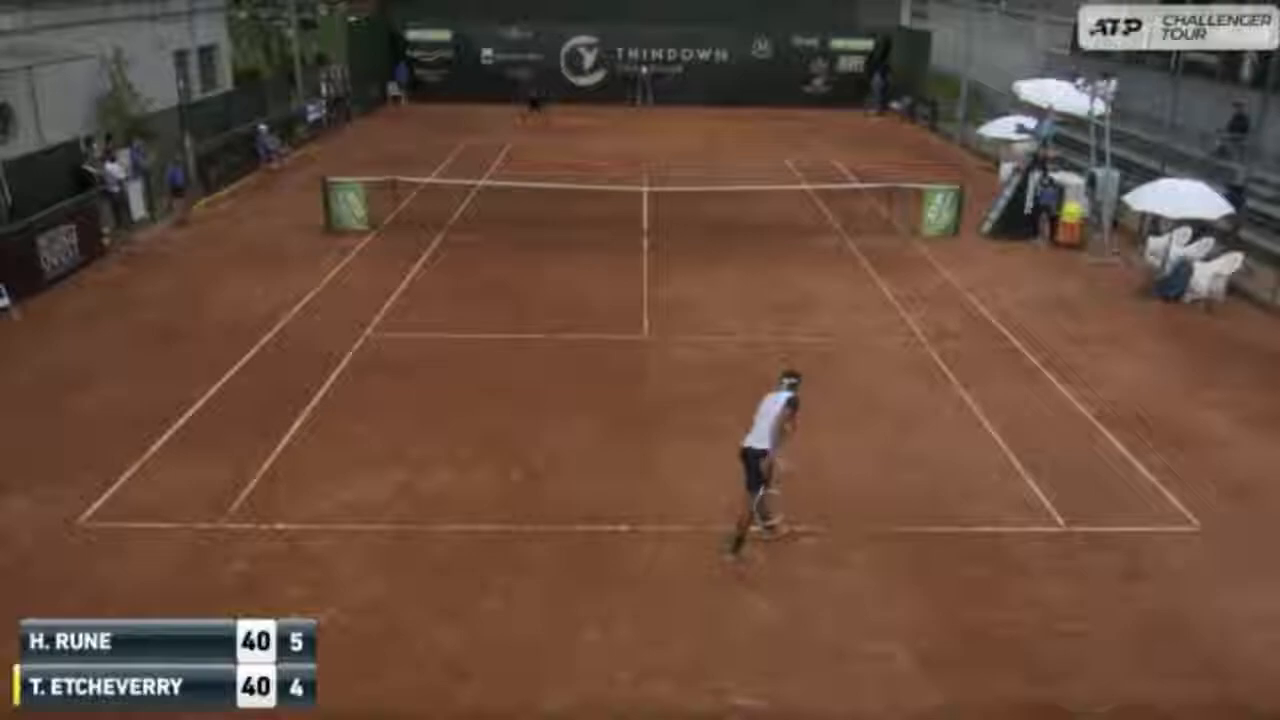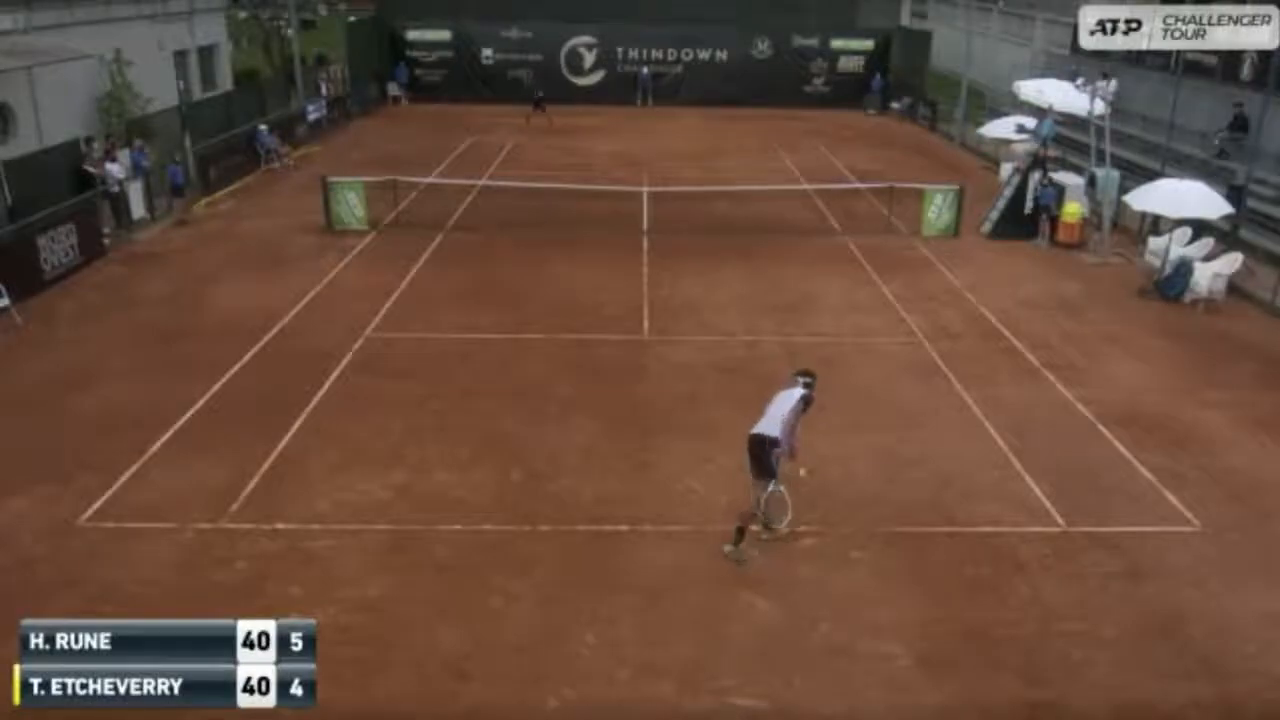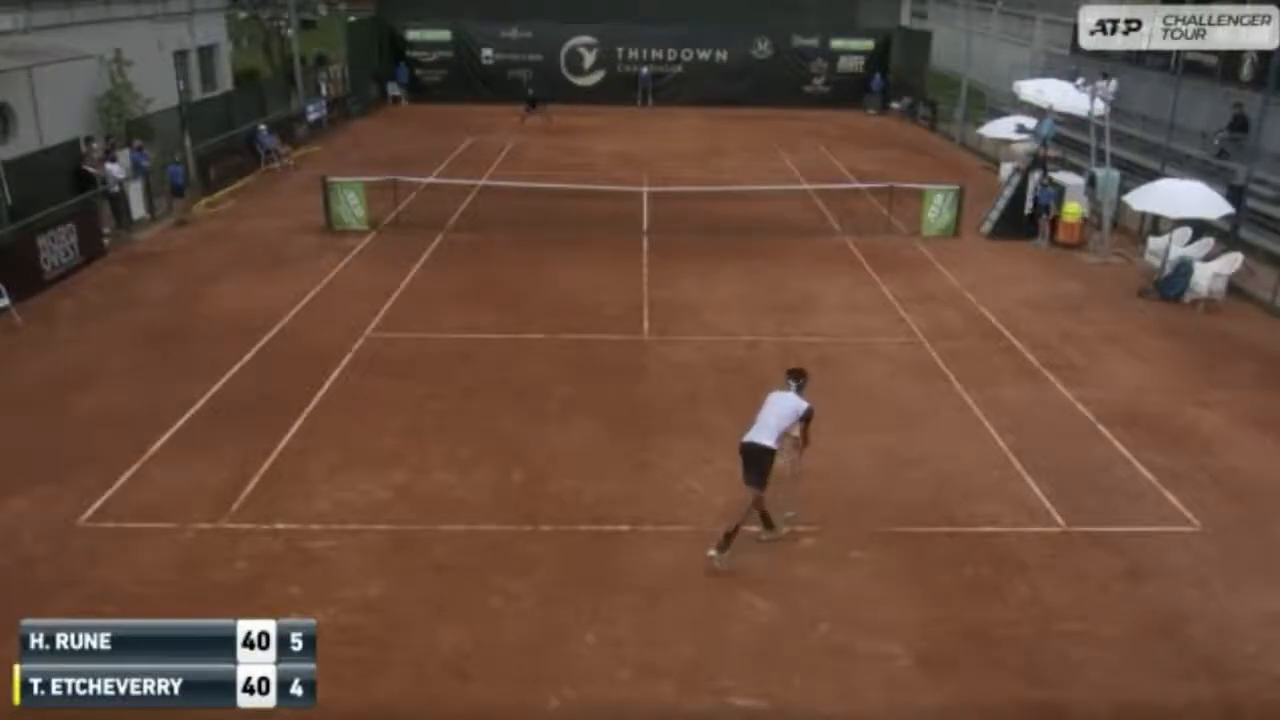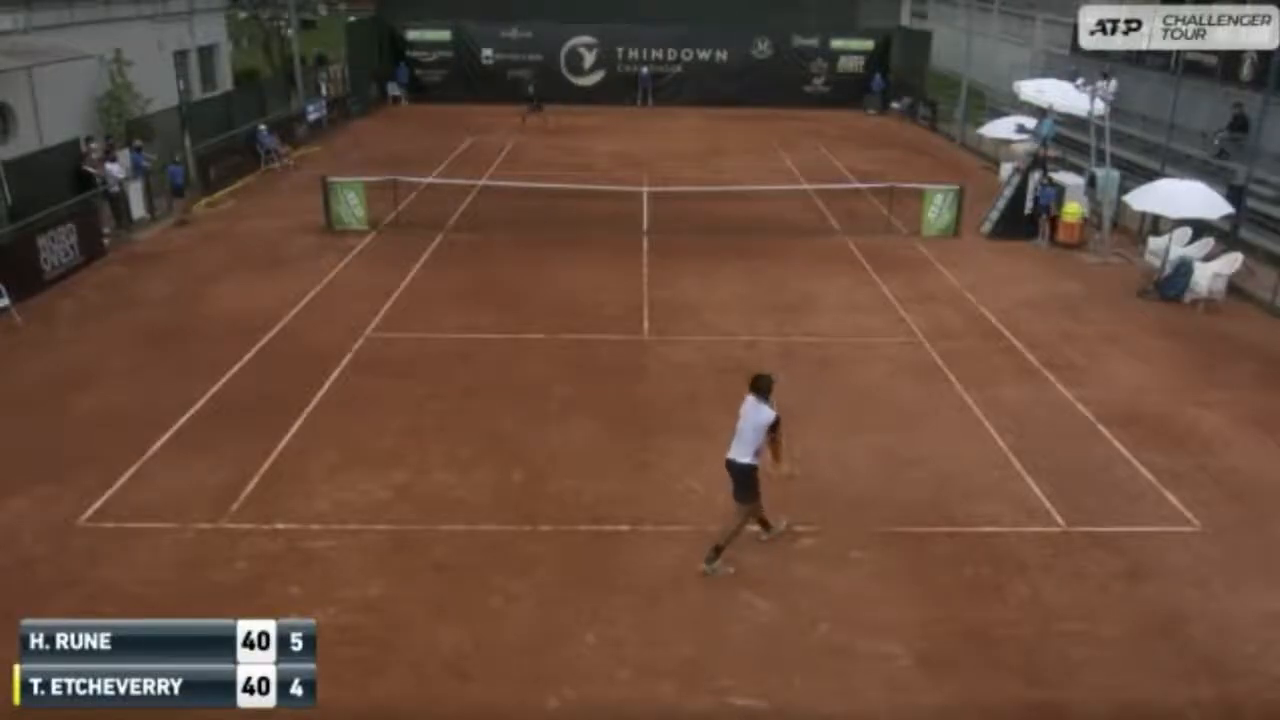
dt=0.7s
person 1, frame 1
left shoulder: (769, 397)
right shoulder: (792, 399)
right elbow: (778, 426)
right wrist: (770, 456)
left hip: (748, 448)
right hip: (761, 452)
left knee: (759, 493)
right knee: (753, 502)
left ankle: (769, 525)
right ankle: (733, 551)
person 1, frame 2
left shoulder: (783, 393)
right shoulder: (806, 395)
right elbow: (792, 417)
left wrist: (788, 445)
right wrist: (785, 446)
left hip: (755, 436)
right hip: (770, 441)
left knee: (761, 487)
right knee: (761, 495)
left ankle: (768, 527)
right ankle: (736, 543)
person 1, frame 3
left shoulder: (773, 395)
right shoulder: (805, 407)
right elbow: (804, 438)
right wrist: (801, 448)
left hip: (747, 444)
right hip: (763, 450)
left knee: (756, 492)
right knee: (752, 502)
left ankle: (770, 528)
right ankle: (720, 548)
person 1, frame 4
left shoulder: (748, 401)
right shoulder: (771, 417)
right elbow: (775, 445)
right wrist: (779, 462)
left hip: (733, 459)
right hip: (745, 466)
left knee: (753, 498)
right knee: (743, 516)
left ankle: (767, 528)
right ankle: (711, 561)
